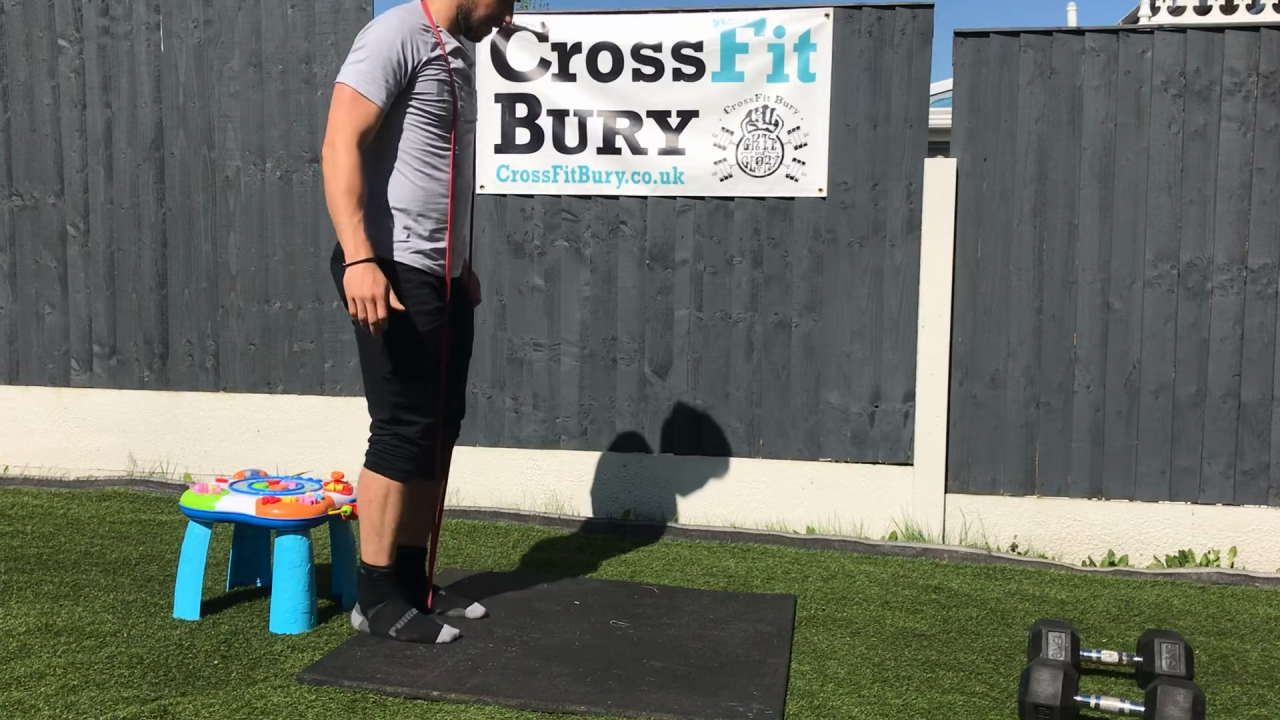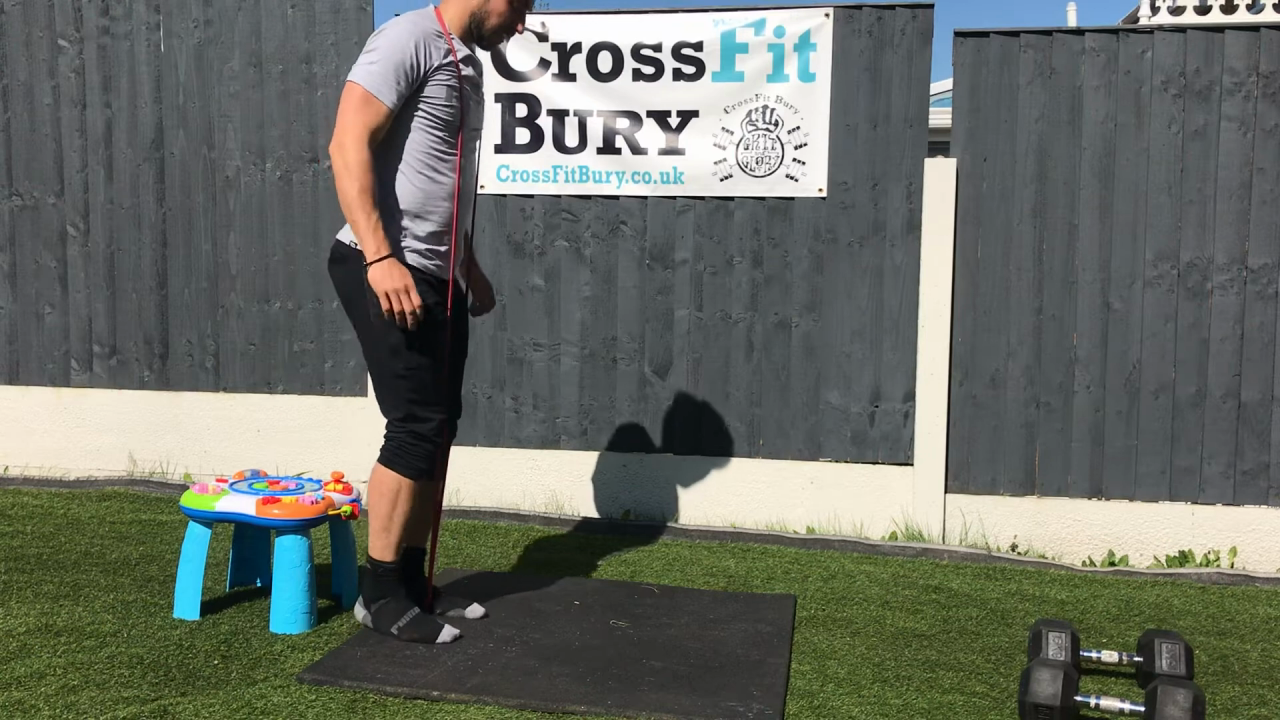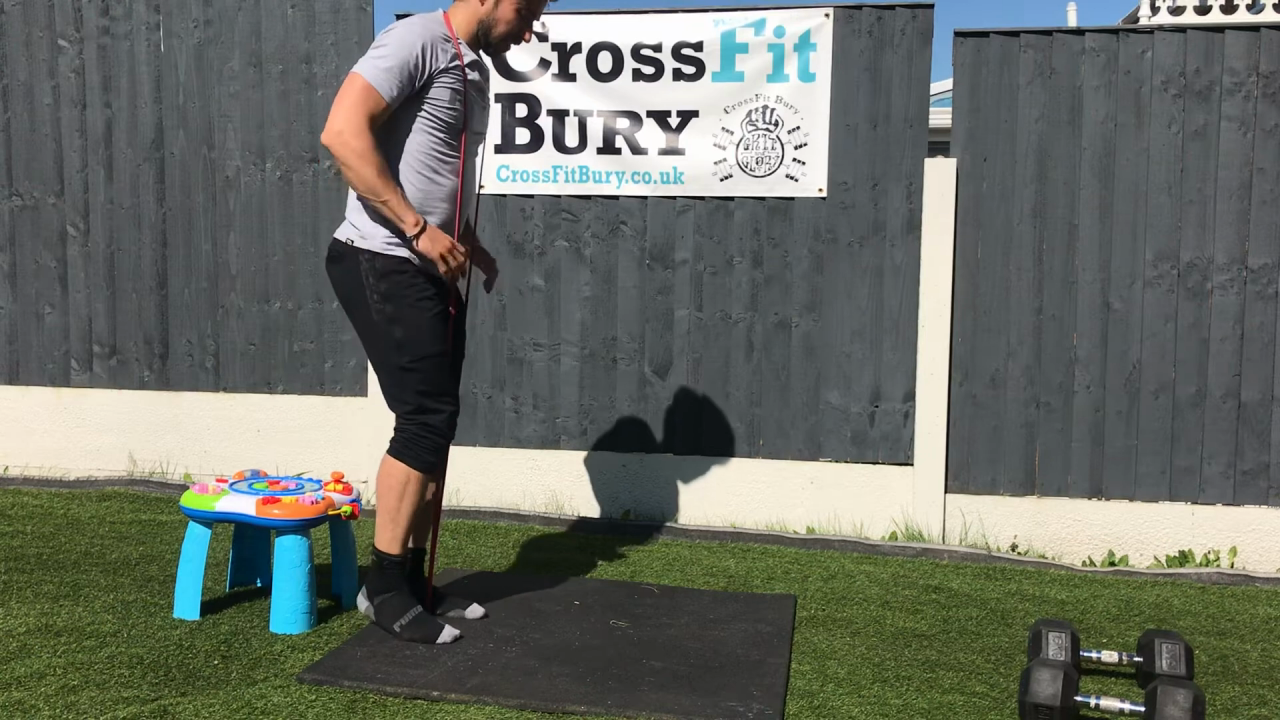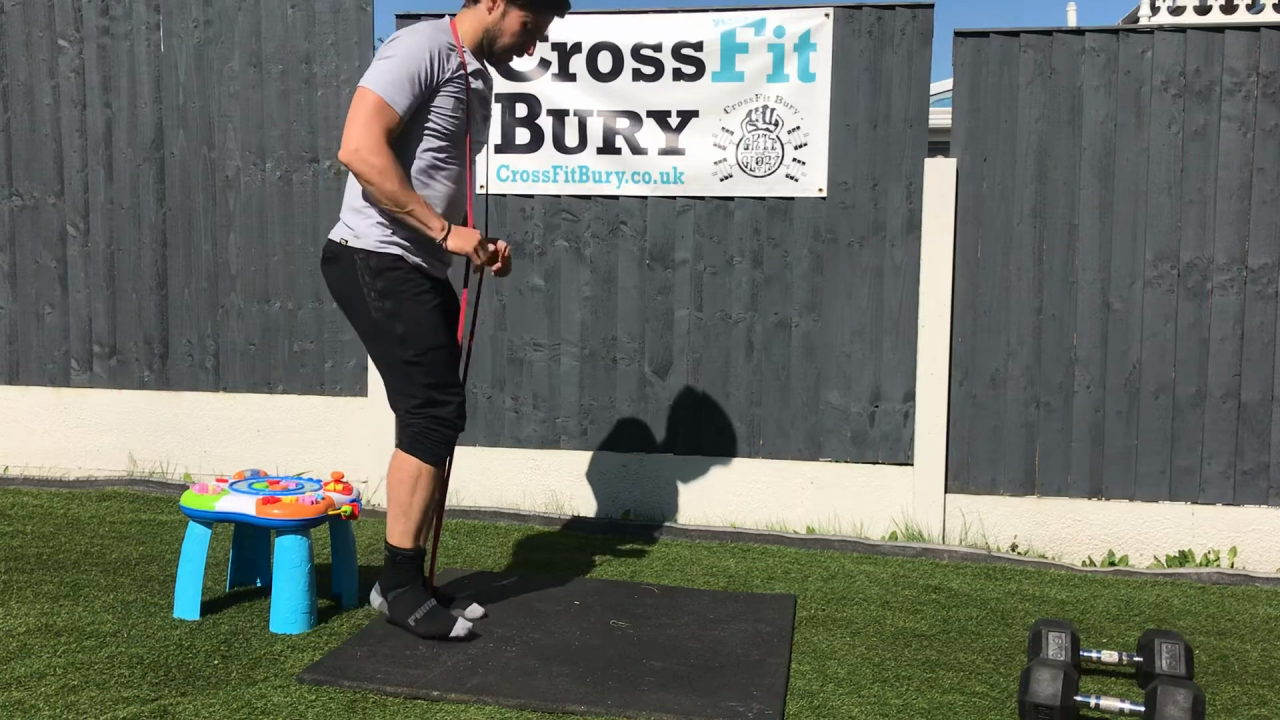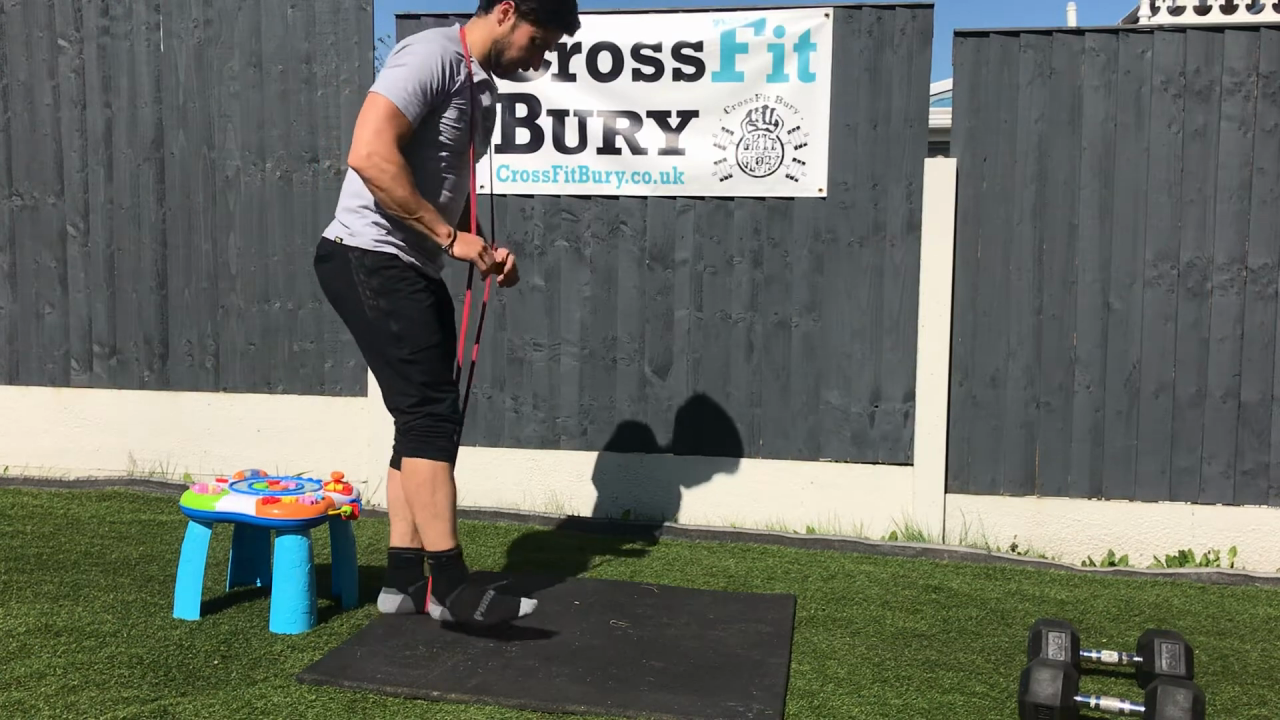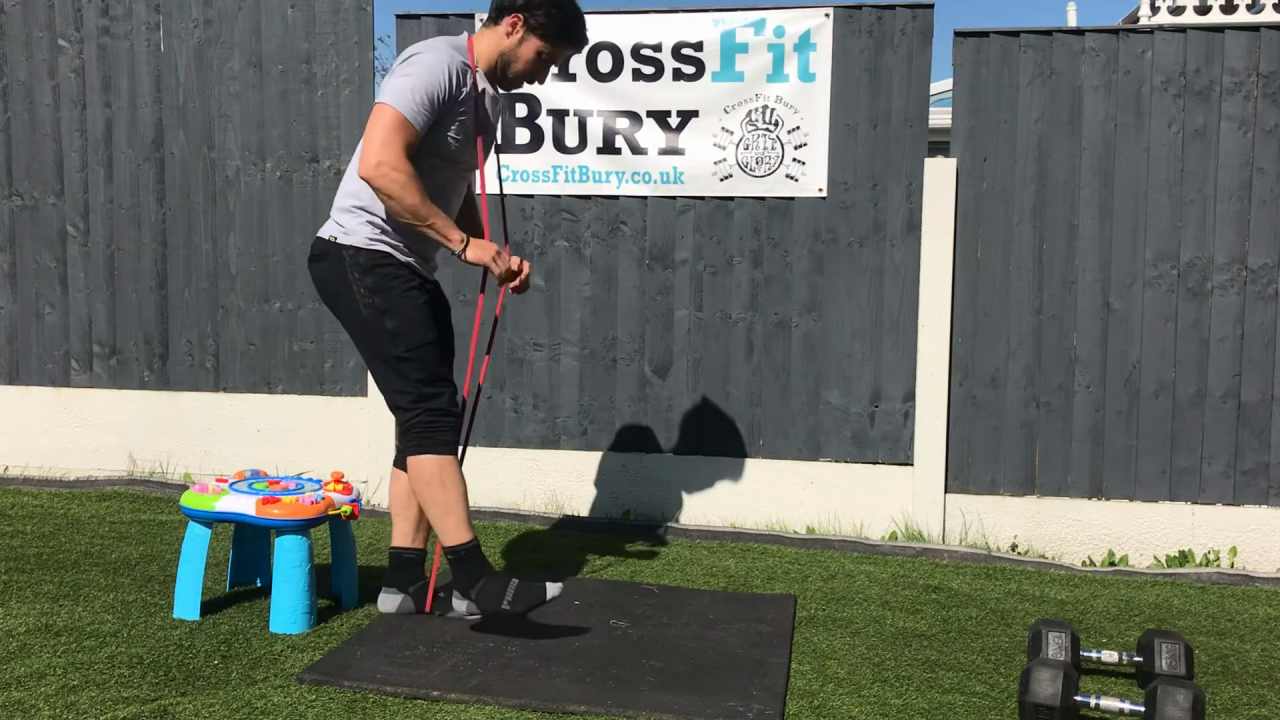
dt=0.2s
person 1, frame 1
left shoulder: (458, 54)
right elbow: (340, 146)
left wrist: (461, 263)
right wrist: (359, 259)
left hip: (441, 275)
right hip: (393, 273)
left knee: (439, 429)
right knee: (403, 430)
left ankle: (412, 579)
right ankle: (377, 597)
person 1, frame 2
left shoulder: (467, 62)
right elbow: (348, 145)
left wrist: (470, 267)
right wrist: (379, 256)
left hip: (438, 276)
right hip: (391, 275)
left knee: (438, 428)
right knee: (415, 426)
left ankle: (411, 580)
right ankle: (380, 591)
person 1, frame 3
left shoulder: (473, 69)
right elbow: (342, 132)
left wrist: (471, 245)
right wrist: (418, 230)
left hip: (430, 269)
right hip: (383, 262)
left knee: (436, 422)
right knee: (426, 417)
left ankle: (409, 580)
right ankle: (383, 584)
person 1, frame 4
left shoulder: (476, 76)
right elbow: (359, 149)
left wrist: (477, 240)
right wrist: (444, 230)
left hip: (423, 269)
right hip: (376, 260)
left knee: (434, 416)
right knee: (434, 411)
left ankle: (407, 580)
right ankle: (398, 580)
person 1, frame 5
left shoulder: (481, 86)
right shoulder: (431, 54)
right elbow: (368, 154)
left wrist: (481, 248)
right wrist: (451, 238)
left hip: (415, 269)
right hip: (369, 258)
left knee: (427, 416)
right knee: (431, 411)
left ankle: (405, 578)
right ankle: (450, 583)
person 1, frame 6
left shoulder: (486, 95)
right shoulder: (438, 63)
right elbow: (378, 163)
left wrist: (493, 254)
right wrist: (463, 244)
left hip: (408, 268)
right hip: (363, 258)
left knee: (430, 416)
right knee: (430, 411)
left ankle: (405, 579)
right ankle: (474, 579)
